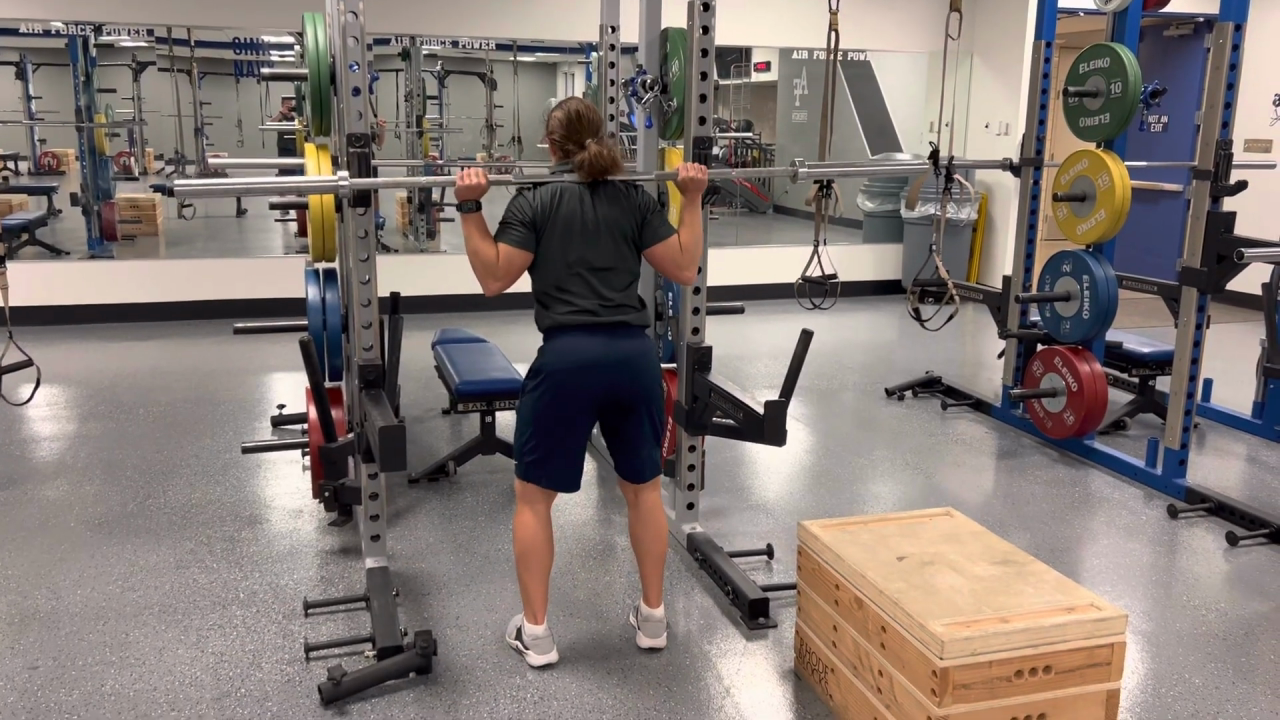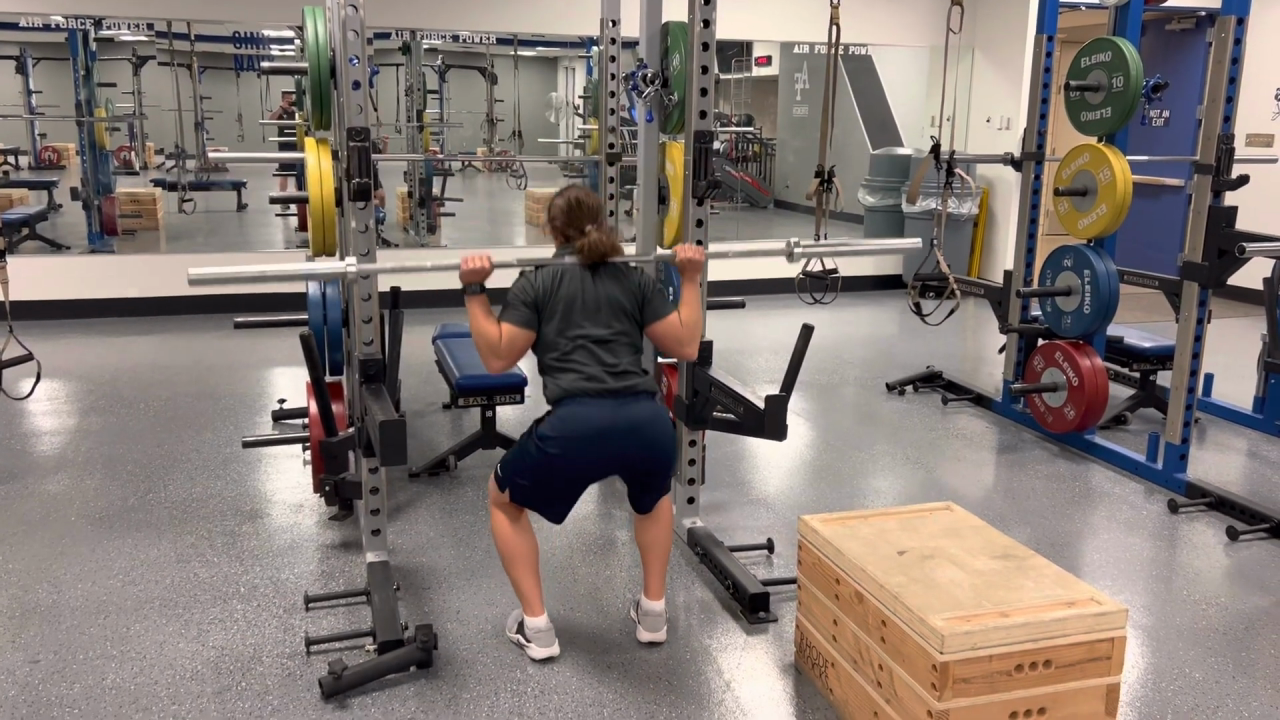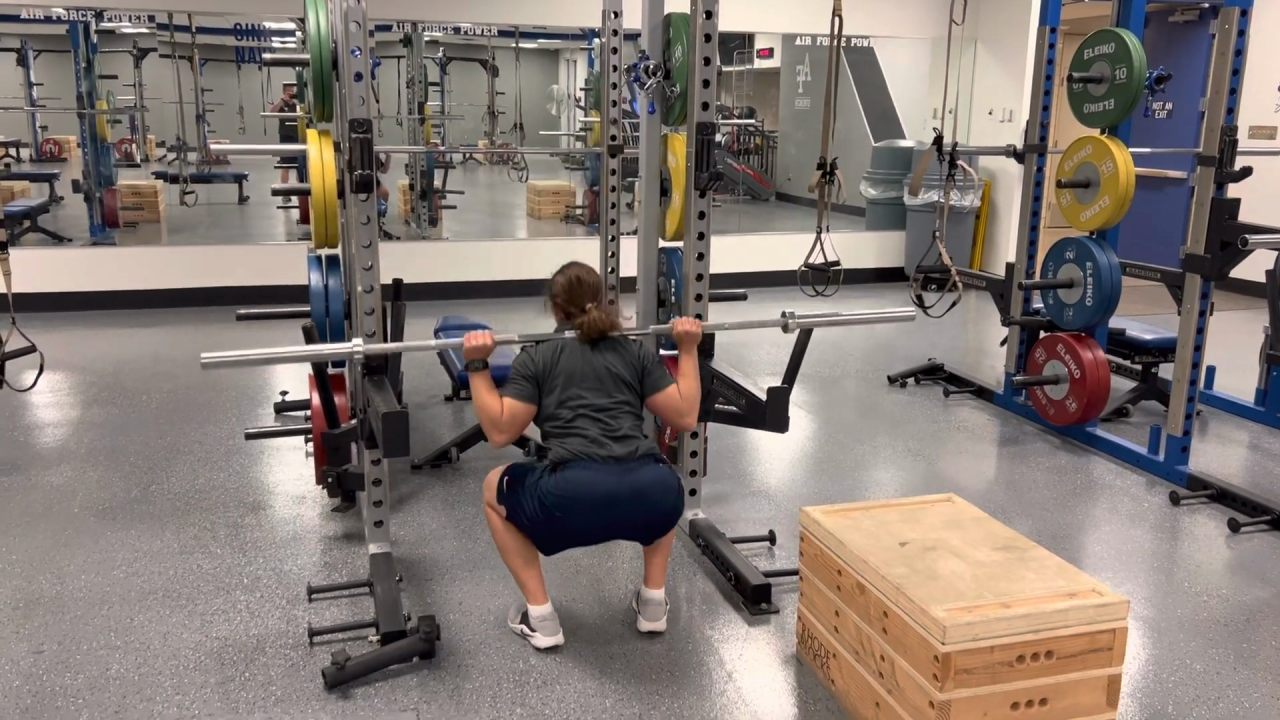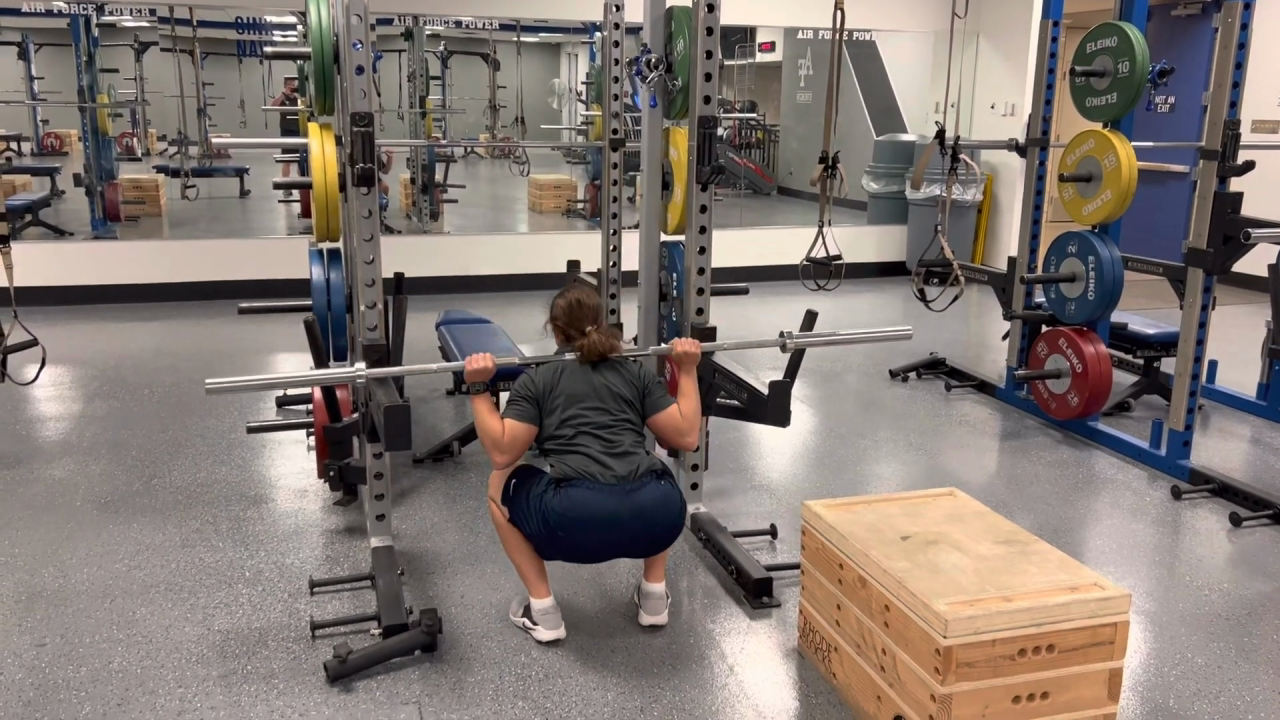
dt=0.4s
person 1, frame 1
left shoulder: (534, 201)
right shoulder: (636, 198)
left elbow: (493, 279)
right elbow: (685, 269)
left wrist: (469, 208)
right wrist: (692, 200)
left hip: (567, 358)
right hip: (635, 355)
left knee: (533, 496)
right knee: (643, 488)
left ankle: (535, 631)
right ankle: (653, 617)
person 1, frame 2
left shoulder: (536, 283)
right shoulder: (637, 278)
left elbow: (496, 358)
right elbow: (687, 348)
left wrist: (474, 291)
right wrist: (691, 280)
left hip: (575, 429)
right hip: (648, 427)
left knee: (503, 499)
right knee: (655, 496)
left ankle: (536, 627)
right ankle: (653, 612)
person 1, frame 3
left shoulder: (537, 358)
right shoulder: (636, 352)
left elbow: (500, 431)
right elbow: (685, 417)
left wrist: (477, 367)
right wrist: (688, 351)
left hip: (576, 502)
right hip: (654, 502)
left knee: (495, 490)
left ankle: (540, 616)
right ankle: (653, 602)
person 1, frame 4
left shoulder: (538, 380)
right shoulder: (636, 372)
left elbow: (502, 453)
right elbow: (686, 437)
left wrist: (479, 389)
right wrist: (687, 370)
left hip: (578, 522)
right hip: (658, 519)
left knee: (501, 485)
left ankle: (542, 609)
right ankle: (654, 594)
